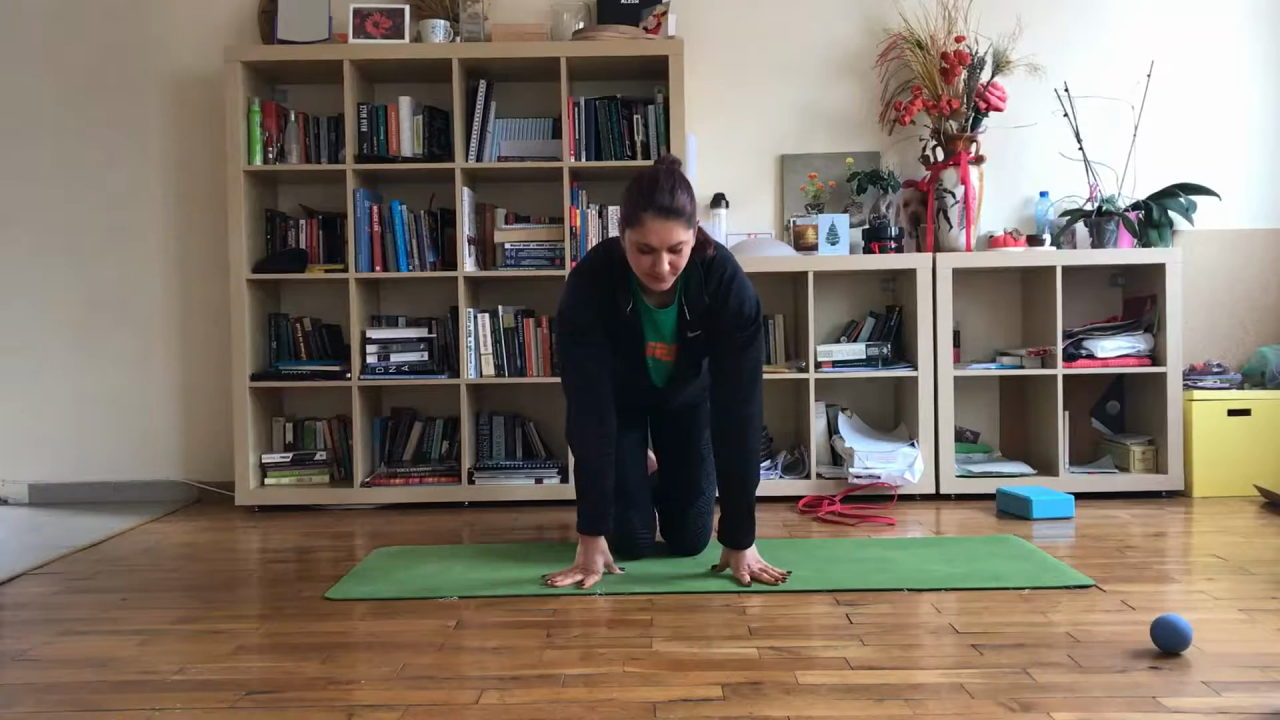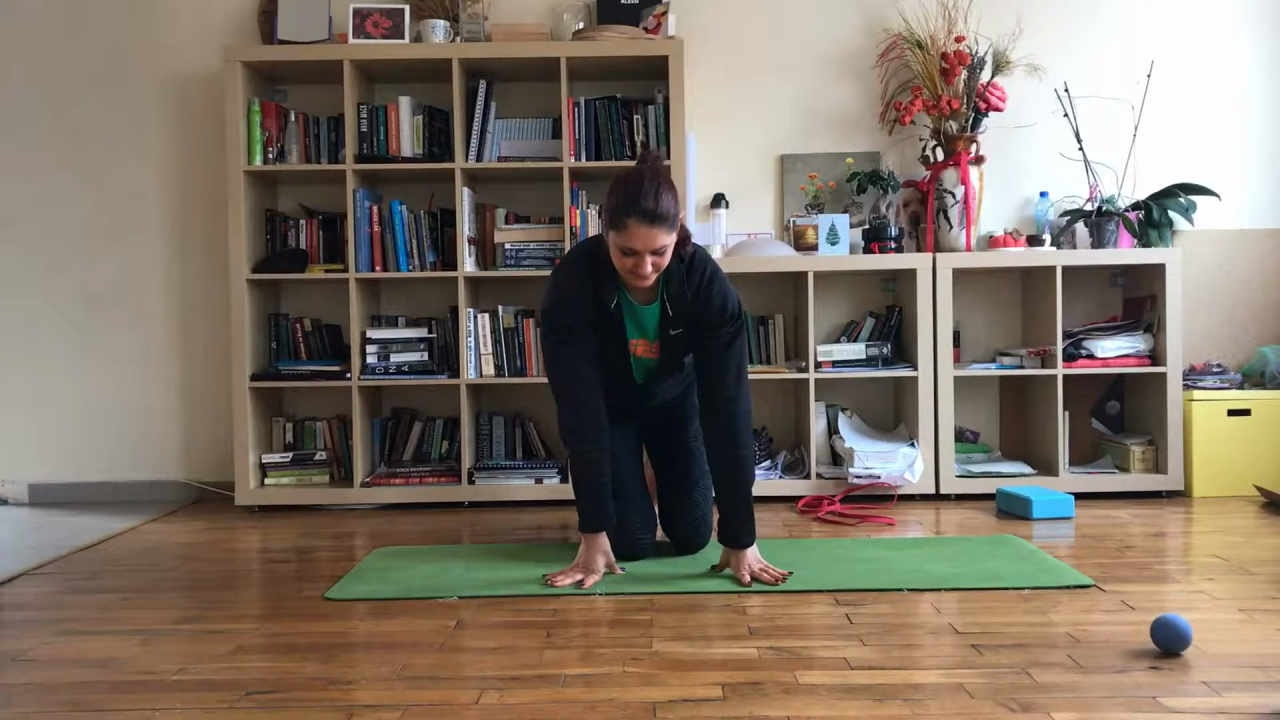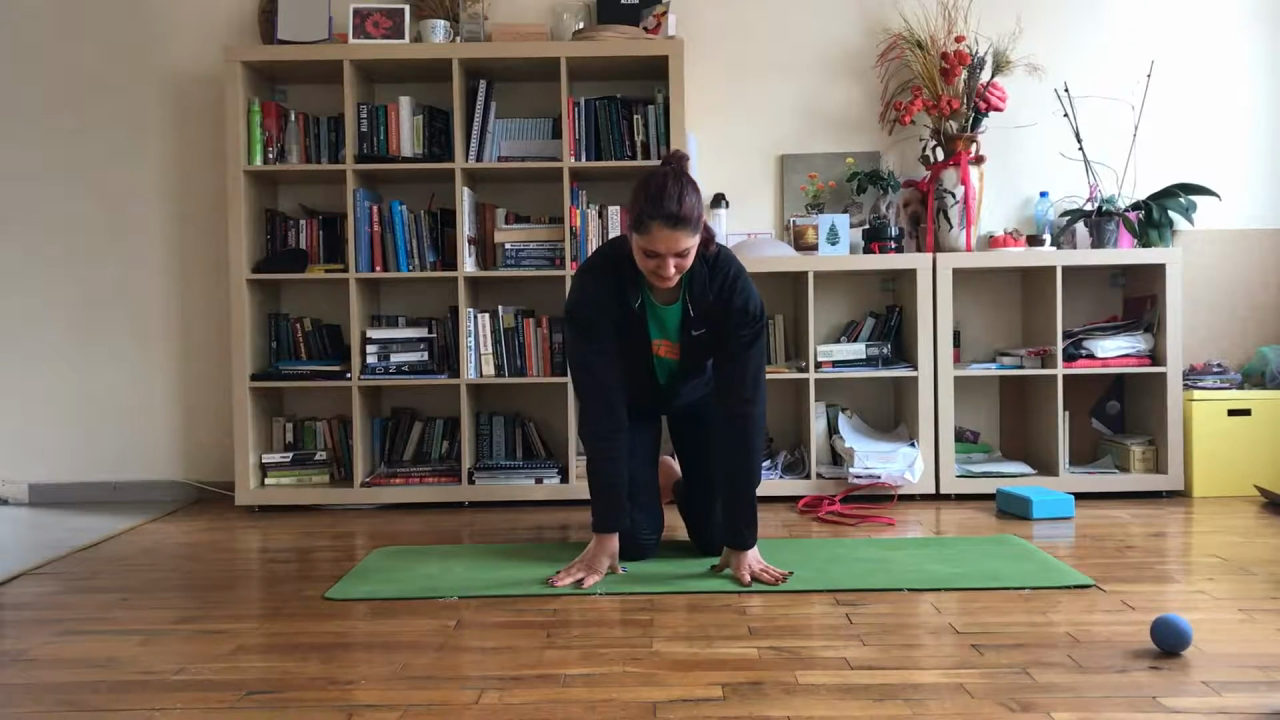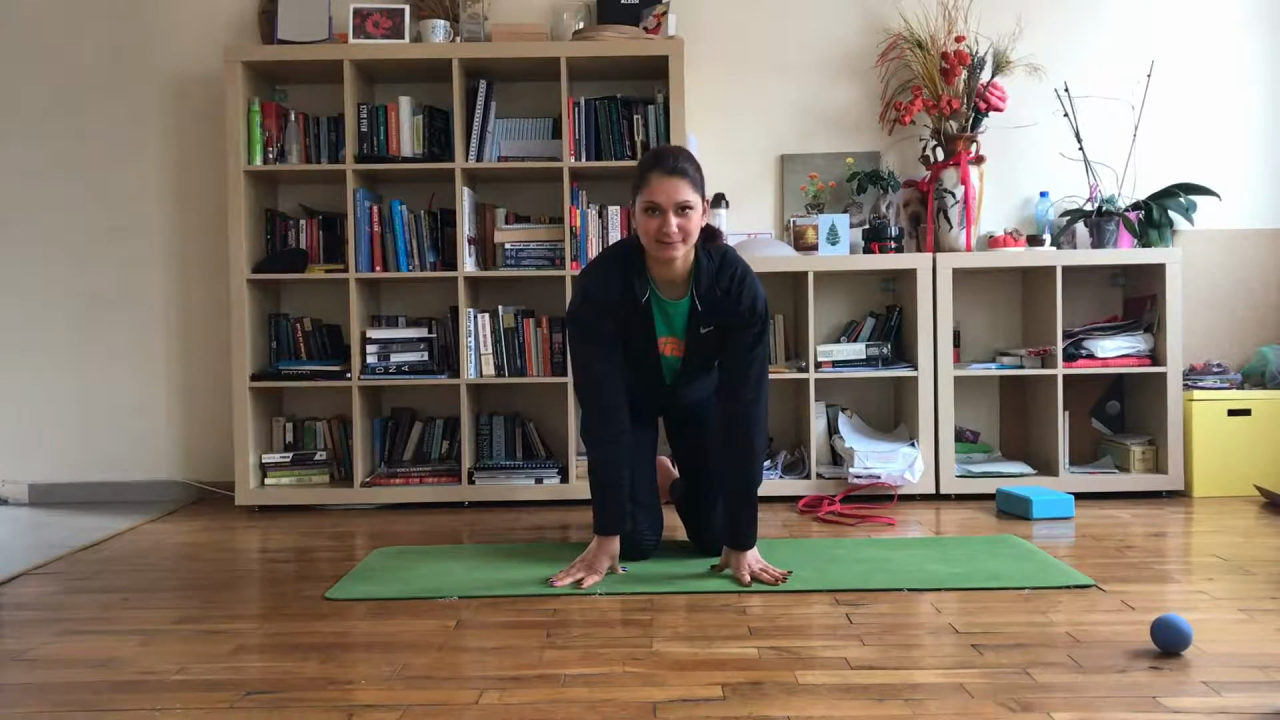
dt=0.7s
person 1, frame 1
left shoulder: (724, 280)
right shoulder: (590, 281)
left elbow: (738, 407)
right elbow: (589, 410)
left wrist: (740, 540)
right wrist: (591, 539)
left hip: (688, 395)
right hip: (619, 397)
left knee: (689, 539)
right knee: (633, 540)
left ankle: (660, 480)
right ankle: (635, 485)
person 1, frame 2
left shoulder: (704, 280)
right shoulder: (573, 281)
left elbow: (726, 404)
right elbow: (580, 408)
left wrist: (740, 539)
right wrist: (595, 535)
left hip: (673, 391)
right hip: (607, 397)
left knee: (691, 534)
right knee: (632, 541)
left ankle: (663, 484)
right ankle: (636, 487)
person 1, frame 3
left shoulder: (729, 281)
right shoulder: (597, 281)
left elbow: (742, 406)
right elbow: (601, 409)
left wrist: (742, 539)
right wrist: (604, 533)
left hip: (700, 391)
right hip: (630, 394)
left knee: (715, 536)
right knee: (636, 541)
left ankle: (682, 482)
right ankle: (653, 479)
person 1, frame 4
left shoulder: (737, 283)
right shoulder: (601, 282)
left elbow: (744, 408)
right elbow: (603, 411)
left wrist: (741, 540)
right wrist: (606, 534)
left hip: (699, 394)
right hip: (629, 397)
left knee: (714, 537)
right knee: (636, 541)
left ankle: (675, 483)
right ankle: (651, 482)
